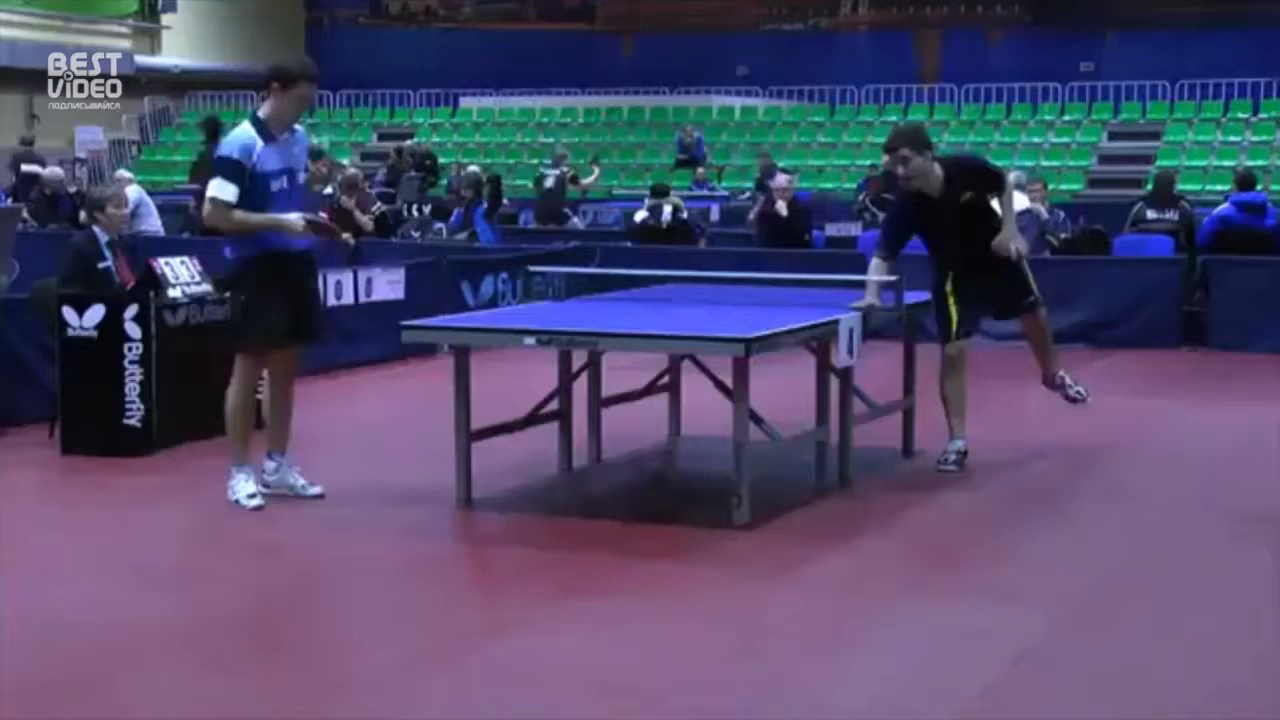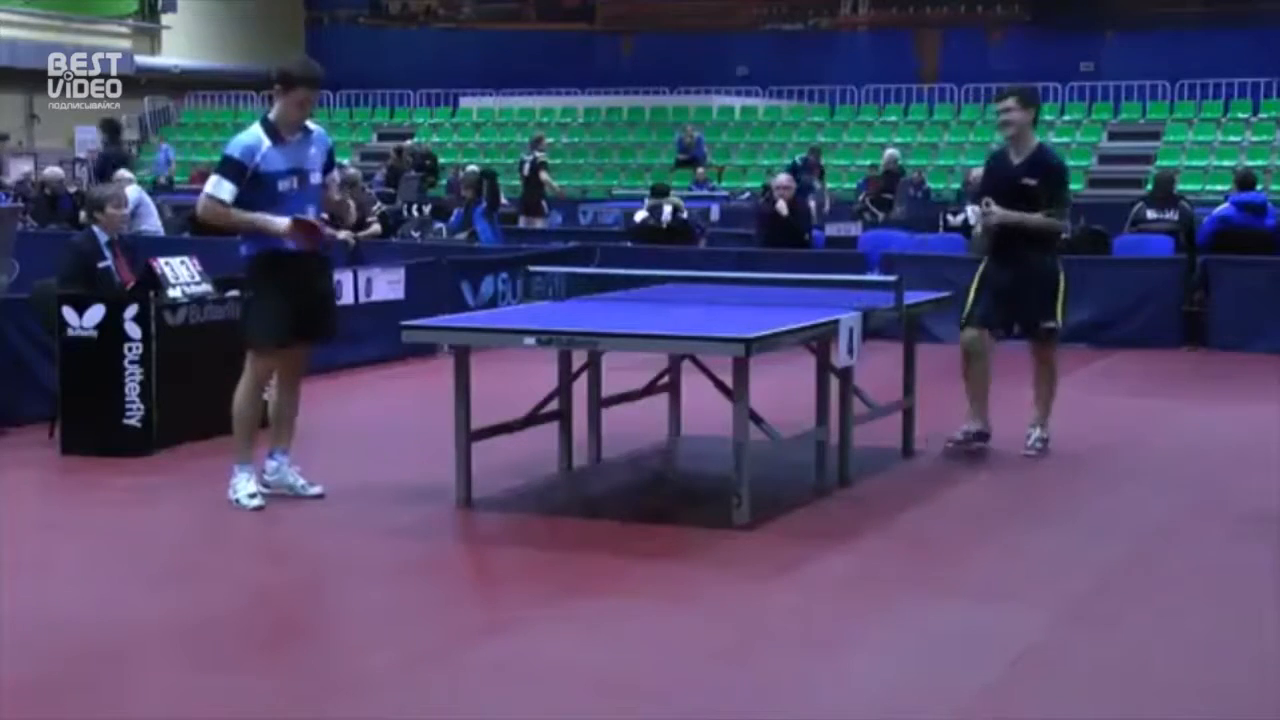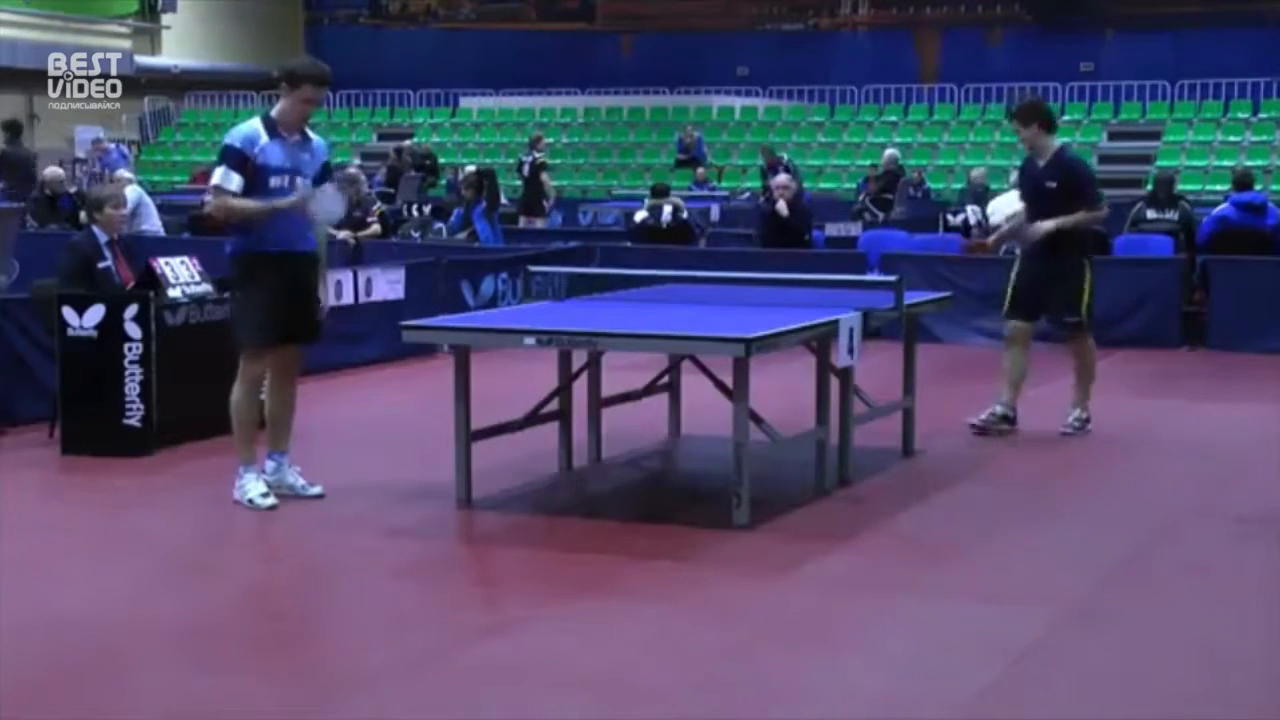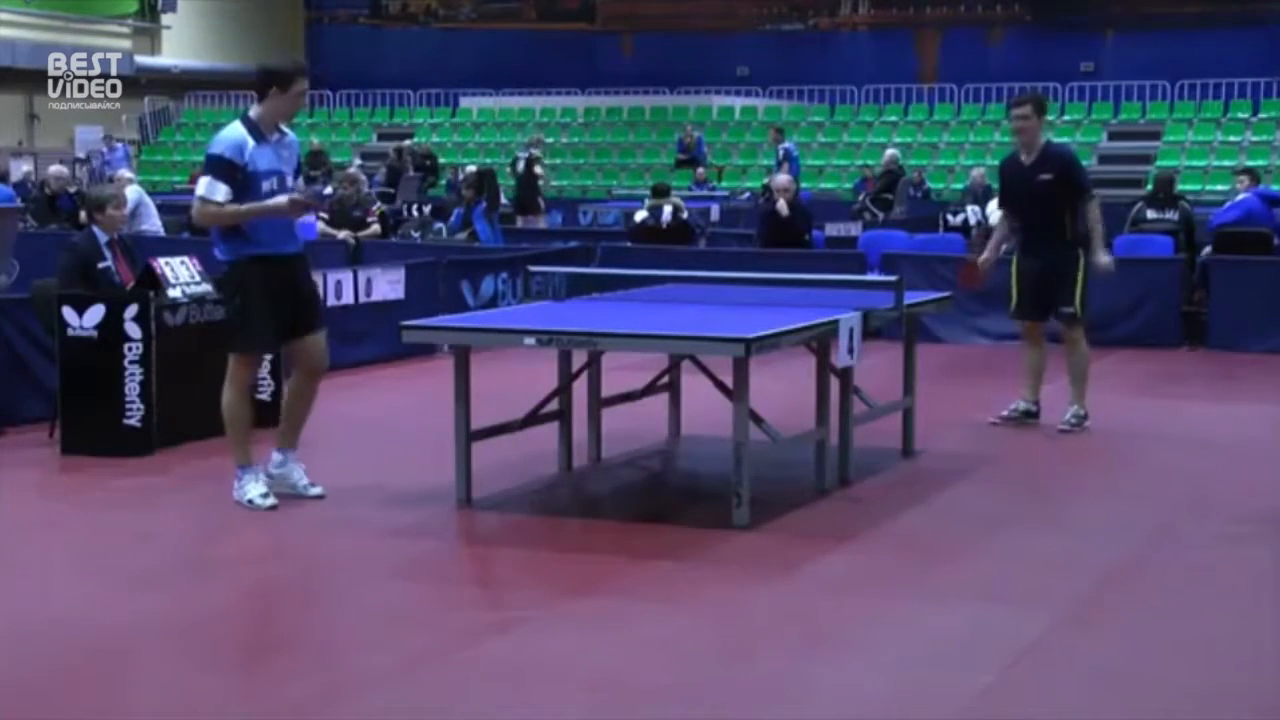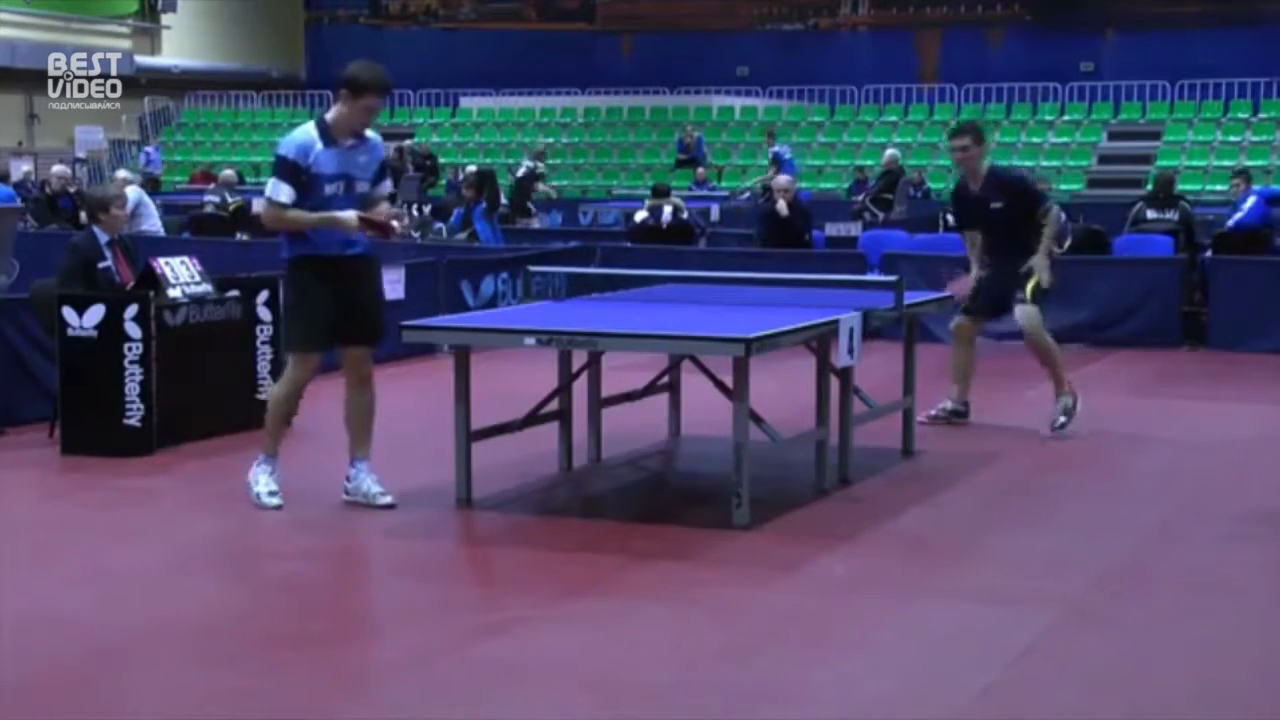
dt=1s
person 1, frame 1
left shoulder: (299, 139)
right shoulder: (239, 145)
right elbow: (214, 214)
right wrist: (277, 222)
left hip: (297, 263)
right hip: (257, 268)
left knee: (286, 370)
right knee: (250, 369)
left ankle: (276, 466)
right ankle: (240, 472)
person 1, frame 2
left shoulder: (320, 139)
right shoulder: (248, 146)
right elbow: (207, 207)
left wrist: (340, 208)
right wrist: (265, 222)
left hip: (311, 264)
right hip: (269, 267)
left knee: (293, 368)
right knee: (259, 367)
left ankle: (278, 465)
right ankle: (242, 472)
person 1, frame 3
left shoulder: (316, 147)
right shoulder: (244, 139)
right elbow: (219, 206)
left wrist: (321, 275)
right wrist: (283, 204)
left hip: (300, 265)
right hip: (257, 266)
left knee: (288, 369)
right knee: (254, 369)
left ankle: (278, 466)
right ankle: (246, 473)
person 1, frame 4
left shoulder: (290, 141)
right shoulder: (230, 144)
right elbow: (202, 213)
right wrist: (267, 207)
left hip: (290, 262)
right hip: (249, 269)
left knee: (313, 363)
right knee: (243, 372)
left ankle: (282, 460)
right ankle: (245, 474)
person 1, frame 5
left shoulder: (375, 147)
right shoulder: (299, 145)
right elbow: (271, 215)
left wrist: (387, 219)
right wrist: (332, 219)
left hip: (358, 265)
right hip: (310, 266)
left knee: (361, 371)
right knee: (301, 371)
left ankle: (358, 472)
right ankle: (264, 464)
person 2, frame 1
left shoulder: (968, 168)
right shoulder: (906, 206)
left elbow: (1003, 185)
right elbow: (882, 255)
left wrist: (1010, 228)
right wrist: (872, 294)
left hip: (999, 257)
right hip: (957, 274)
left knee: (1035, 315)
right knee: (953, 353)
left ankle: (1052, 373)
right ankle: (957, 441)
person 2, frame 2
left shoulder: (1049, 164)
right shoulder: (995, 162)
left elbow: (1057, 223)
left wrist: (1006, 217)
right wrist: (986, 222)
left hip: (1039, 267)
right hip: (998, 264)
left knee: (1043, 347)
right knee: (972, 339)
left ankle: (1039, 428)
right ankle: (978, 424)
person 2, frame 3
left shoulder: (1073, 166)
right shoulder: (1029, 166)
left elbow: (1097, 212)
left wrist: (1054, 225)
right wrist: (999, 235)
left hip: (1069, 263)
right hip: (1033, 260)
left knee: (1078, 336)
right knee: (1015, 332)
left ankle: (1081, 410)
right ankle: (1005, 410)
person 2, frame 4
left shoulder: (1062, 158)
right shoulder: (1008, 166)
left elbow: (1088, 203)
left wrist: (1098, 250)
right wrist: (990, 251)
left hip: (1064, 255)
right hip: (1027, 257)
left knee: (1071, 329)
right knee: (1029, 330)
left ankle: (1078, 408)
right ankle: (1029, 403)
person 2, frame 5
left shoulder: (1009, 180)
right shoulder: (959, 194)
left elbow: (1052, 212)
left wrist: (1042, 255)
right wrist: (975, 268)
left hip: (1028, 262)
right hip: (995, 266)
left knee: (1027, 321)
right knee: (961, 327)
left ankle: (1065, 393)
right ankle: (957, 405)
